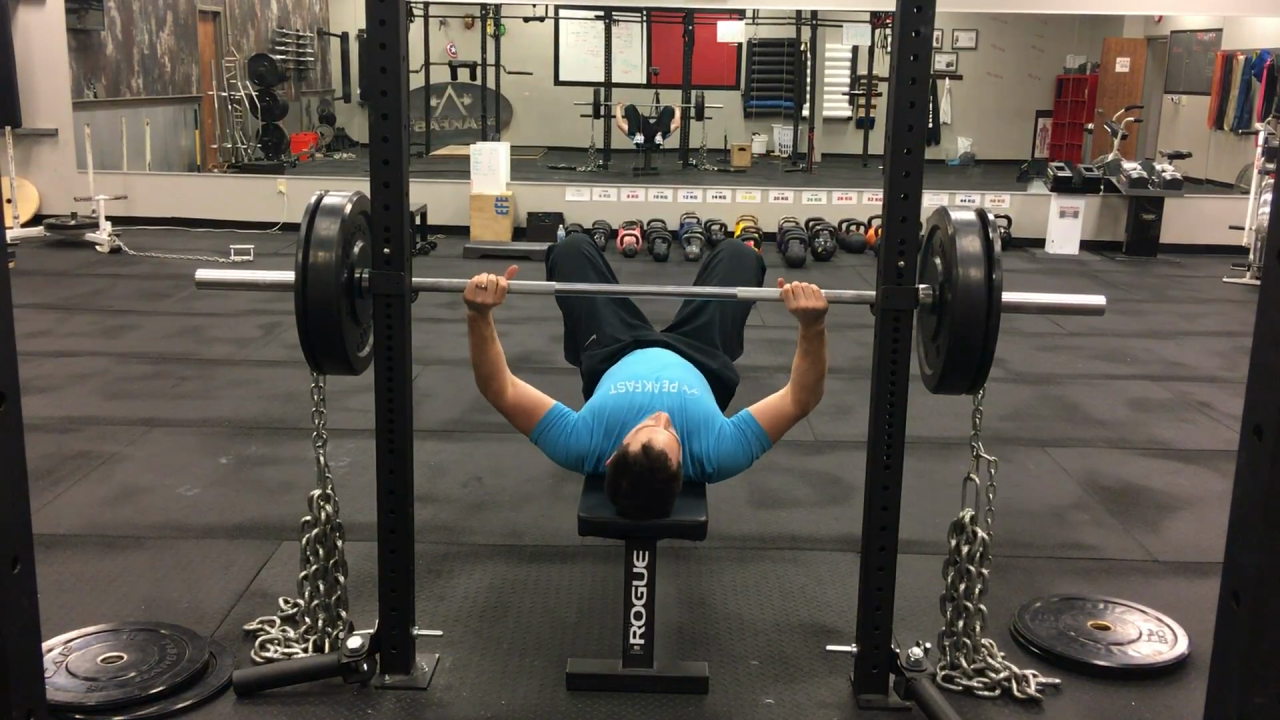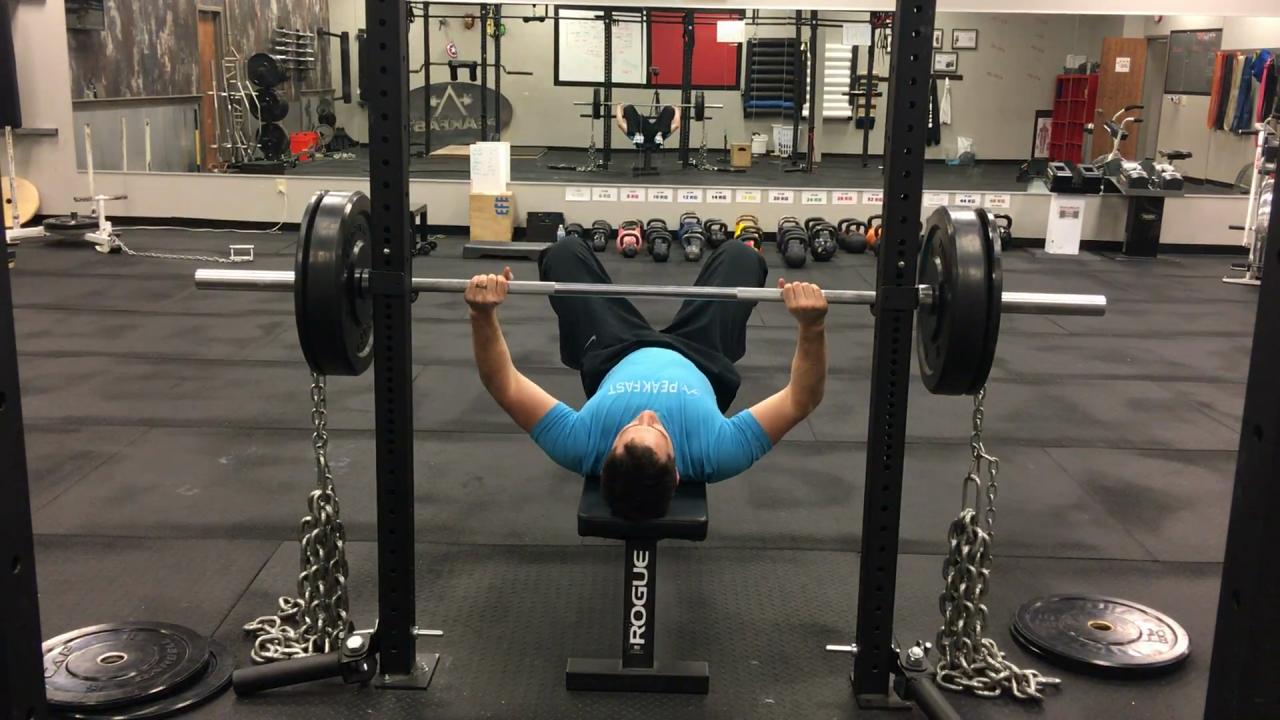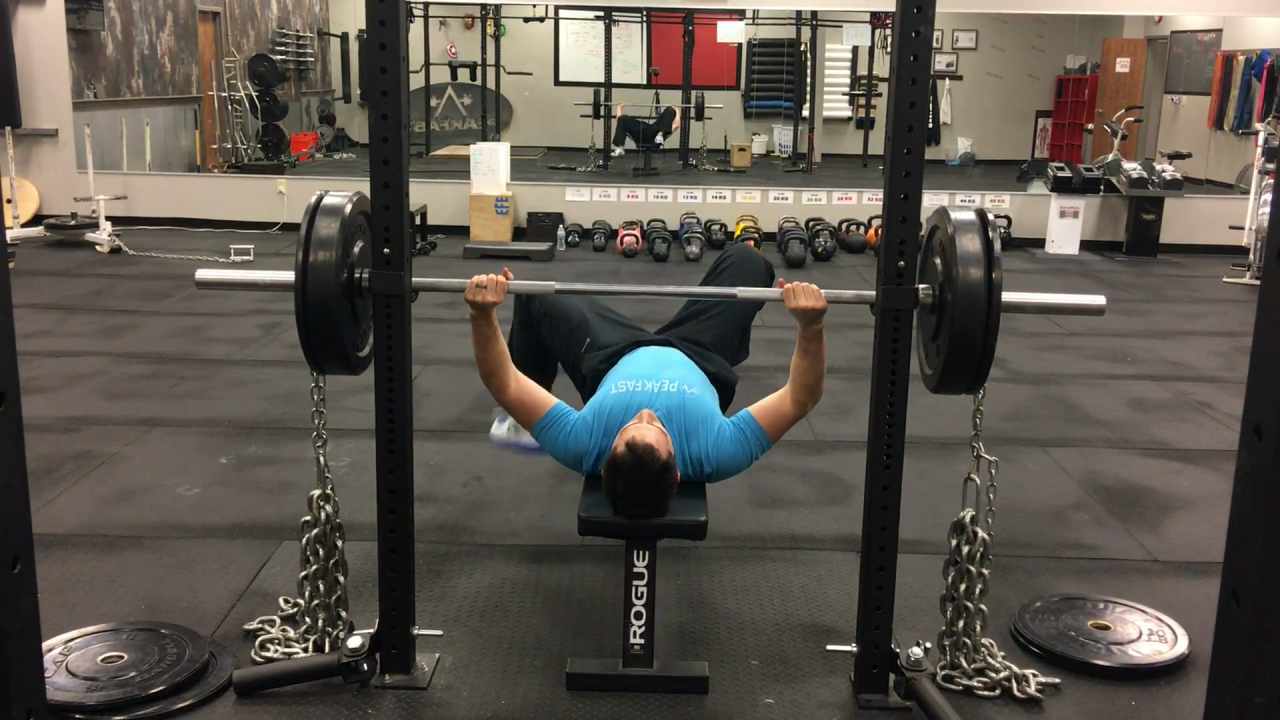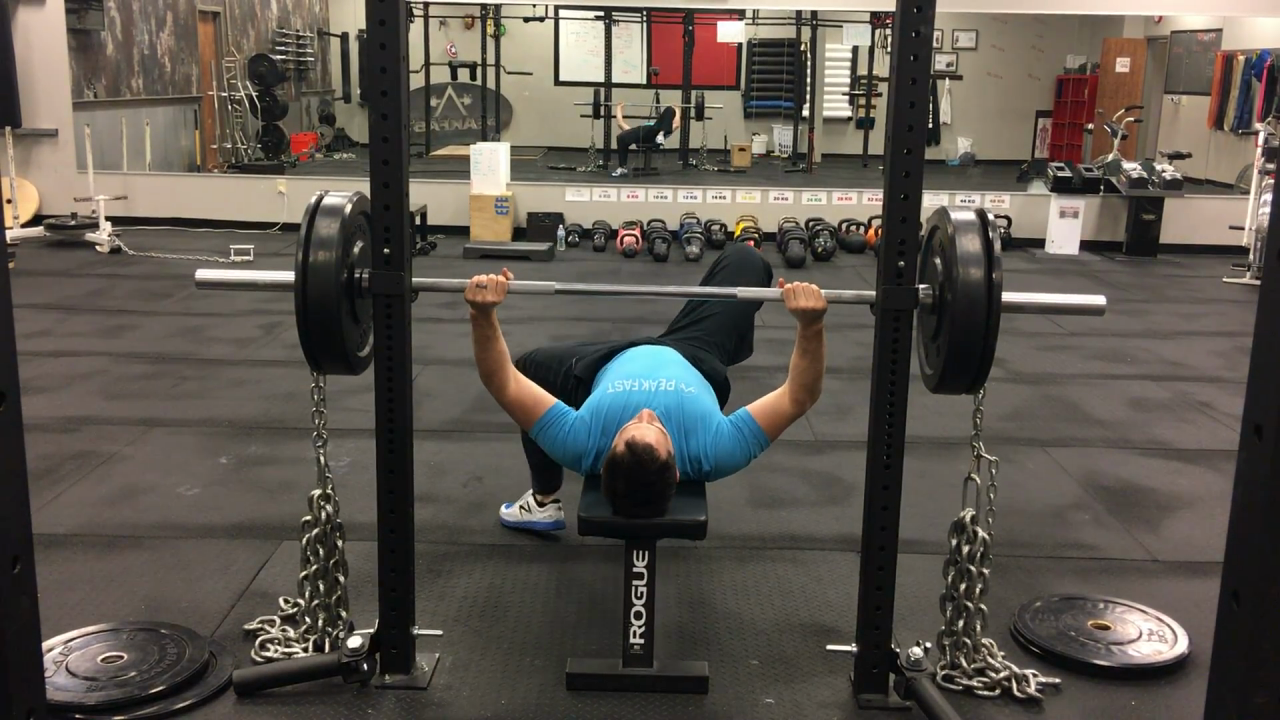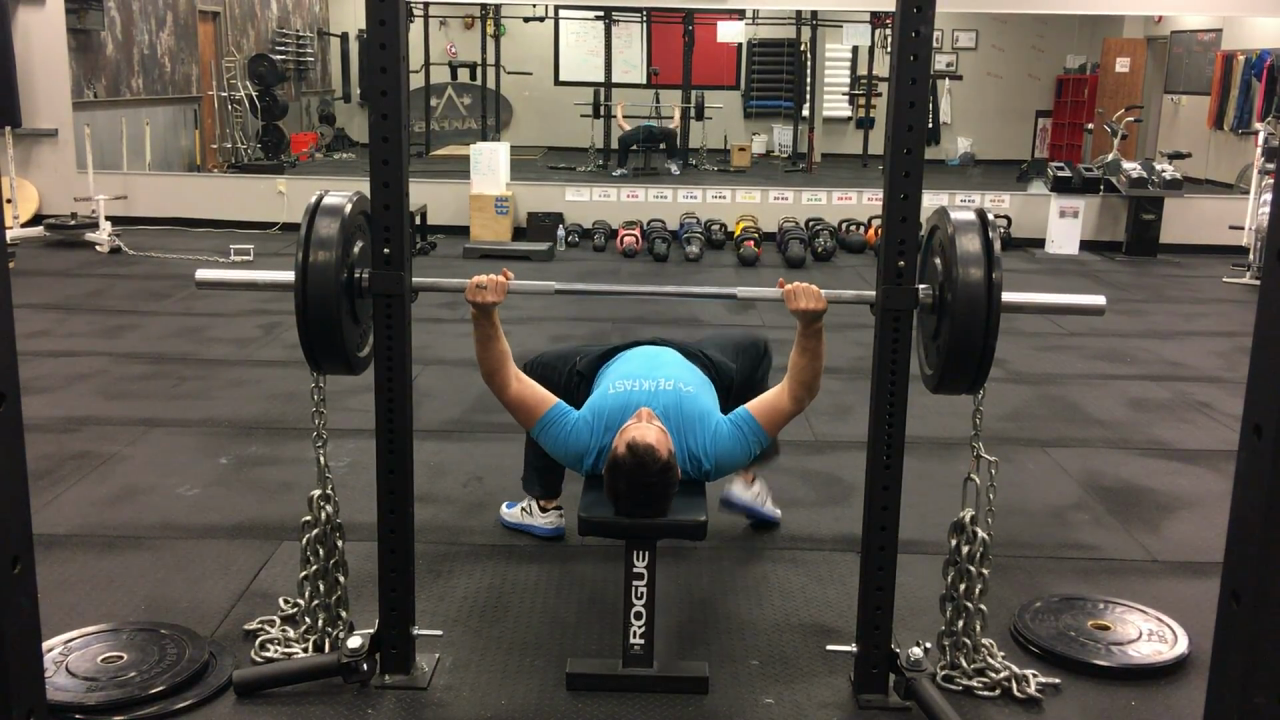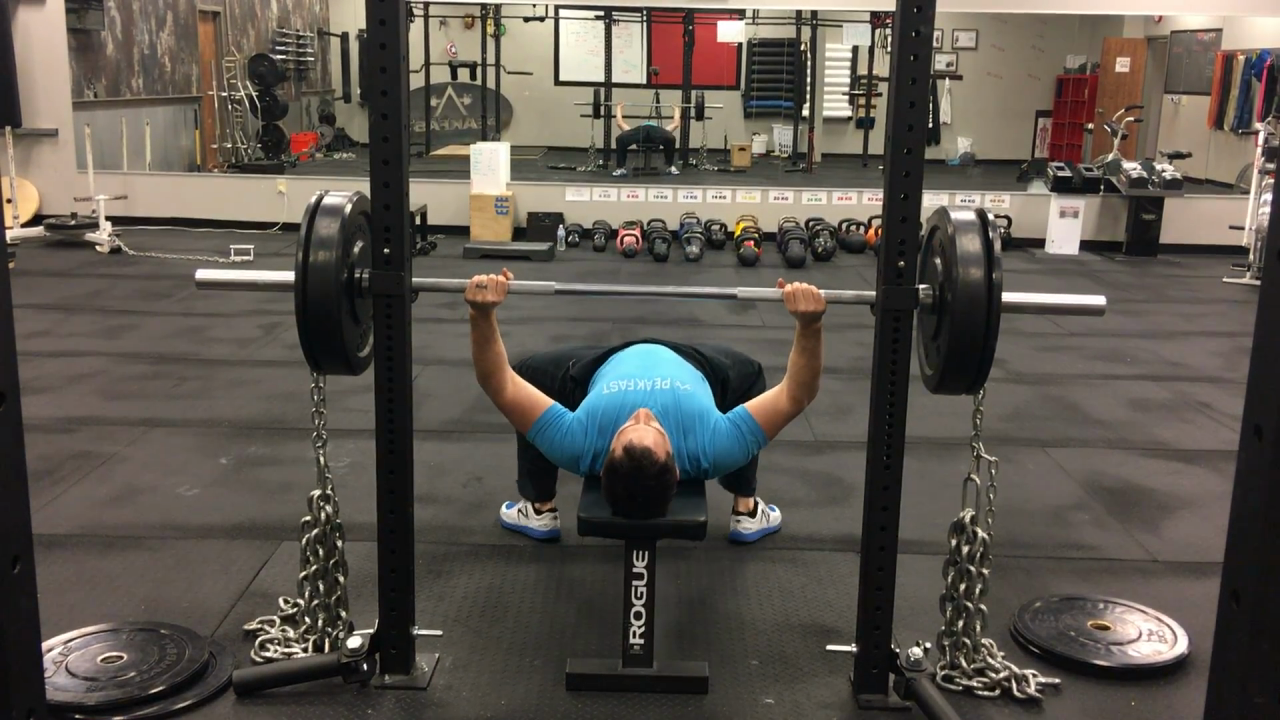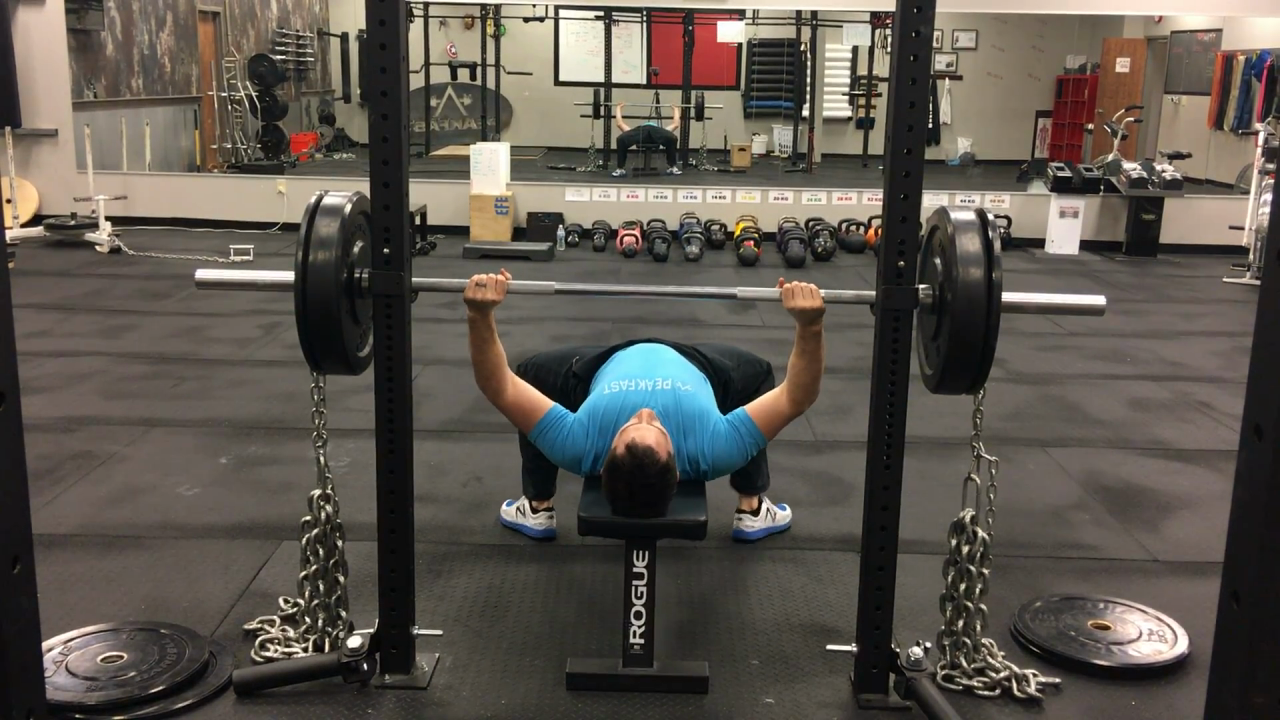
dt=0.4s
person 1, frame 1
left shoulder: (583, 447)
right shoulder: (715, 454)
left elbow: (498, 389)
right elbow: (801, 398)
left wrist: (479, 314)
right wrist: (811, 325)
left hip: (614, 359)
right hip: (698, 365)
left knee: (573, 248)
right knee: (737, 254)
person 1, frame 2
left shoulder: (582, 448)
right shoulder: (712, 455)
left elbow: (504, 386)
right elbow: (802, 399)
left wrist: (483, 315)
right wrist: (811, 325)
left hip: (615, 361)
right hip: (699, 366)
left knee: (566, 252)
right knee: (739, 254)
person 1, frame 3
left shoulder: (583, 446)
right shoulder: (713, 455)
left elbow: (504, 385)
right elbow: (800, 398)
left wrist: (483, 314)
right wrist: (811, 325)
right hip: (697, 362)
left knee: (536, 298)
right knee: (745, 260)
person 1, frame 4
left shoulder: (582, 446)
right shoulder: (710, 453)
left elbow: (504, 385)
right elbow: (799, 397)
left wrist: (483, 314)
right wrist: (810, 324)
left knee: (532, 365)
right knee: (745, 261)
person 1, frame 5
left shoulder: (583, 445)
right shoulder: (710, 452)
left elbow: (506, 383)
right elbow: (797, 394)
left wrist: (484, 314)
right wrist: (810, 324)
left knee: (536, 370)
right knee: (753, 350)
left ankle: (544, 507)
right ankle: (747, 482)
person 1, frame 6
left shoulder: (579, 446)
right shoulder: (709, 450)
left elbow: (500, 386)
right elbow: (797, 395)
left wrist: (482, 315)
right wrist: (809, 324)
left knee: (528, 372)
right knee: (747, 372)
left ankle: (539, 509)
right ankle: (746, 510)
person 1, frame 7
left shoulder: (580, 446)
right shoulder: (709, 450)
left elbow: (498, 387)
right elbow: (797, 397)
left wrist: (480, 314)
right wrist: (809, 324)
left knee: (531, 372)
right knee: (756, 372)
left ankle: (538, 508)
right ankle: (752, 509)
